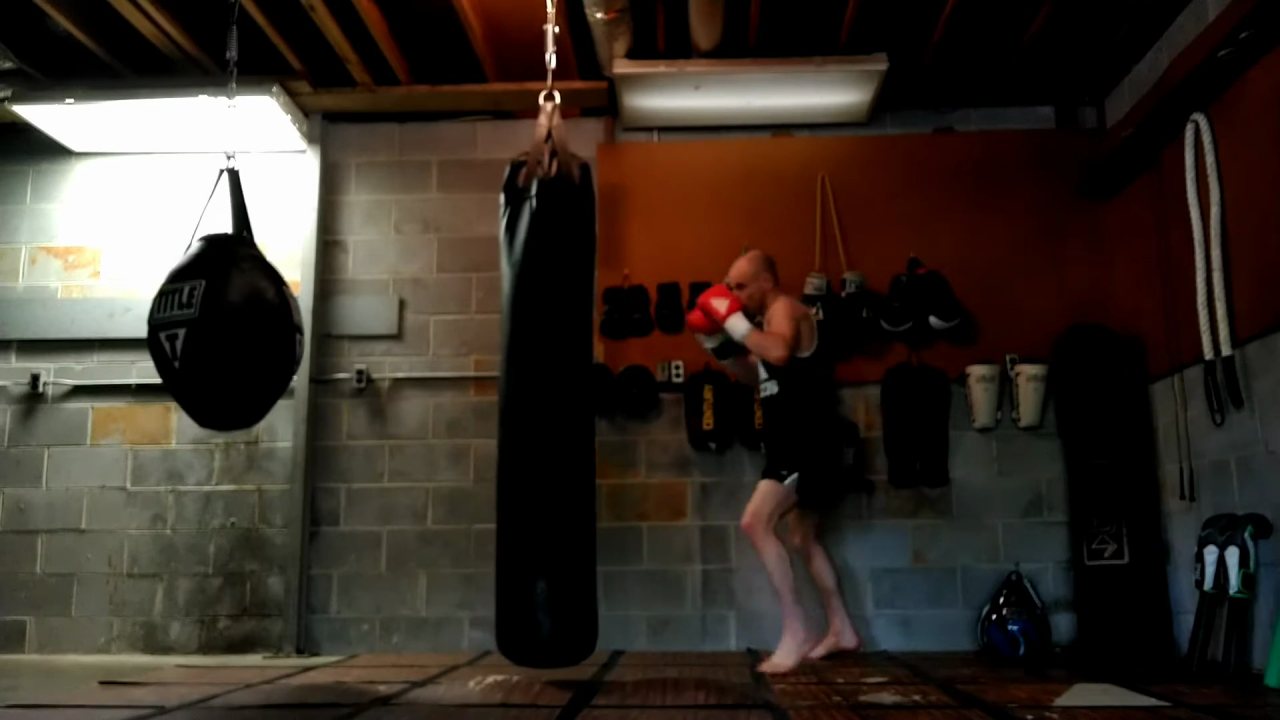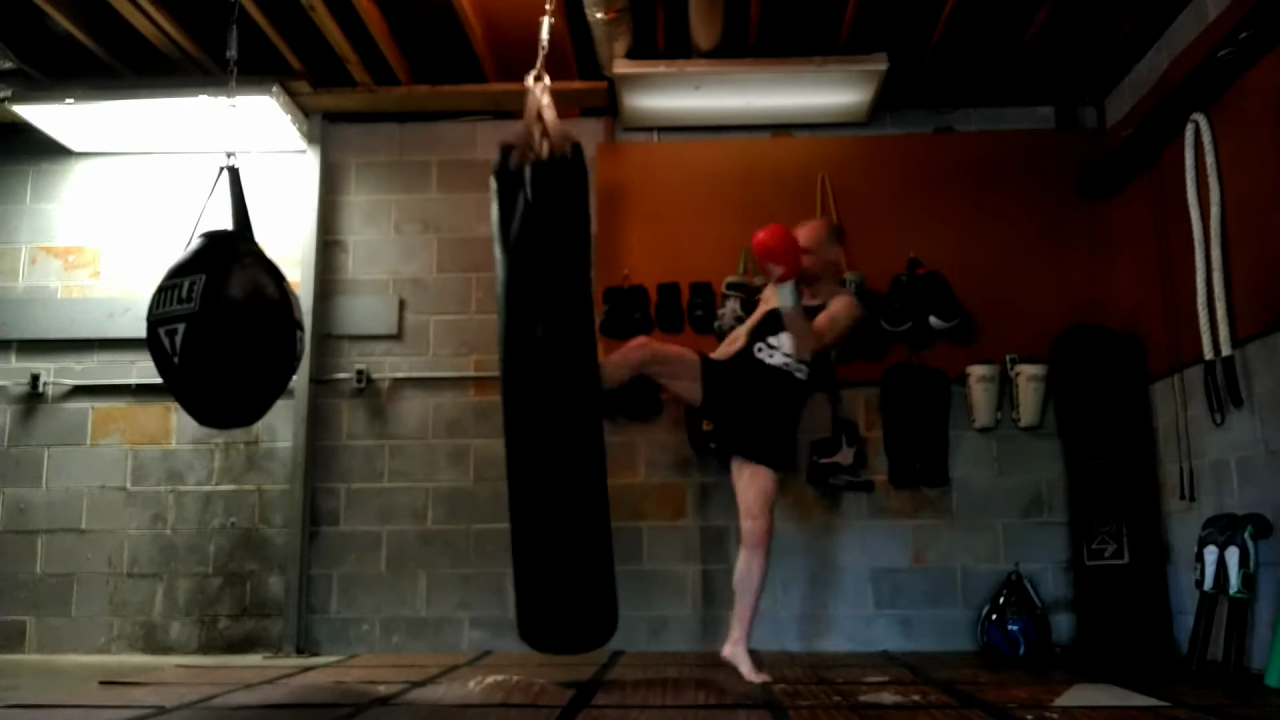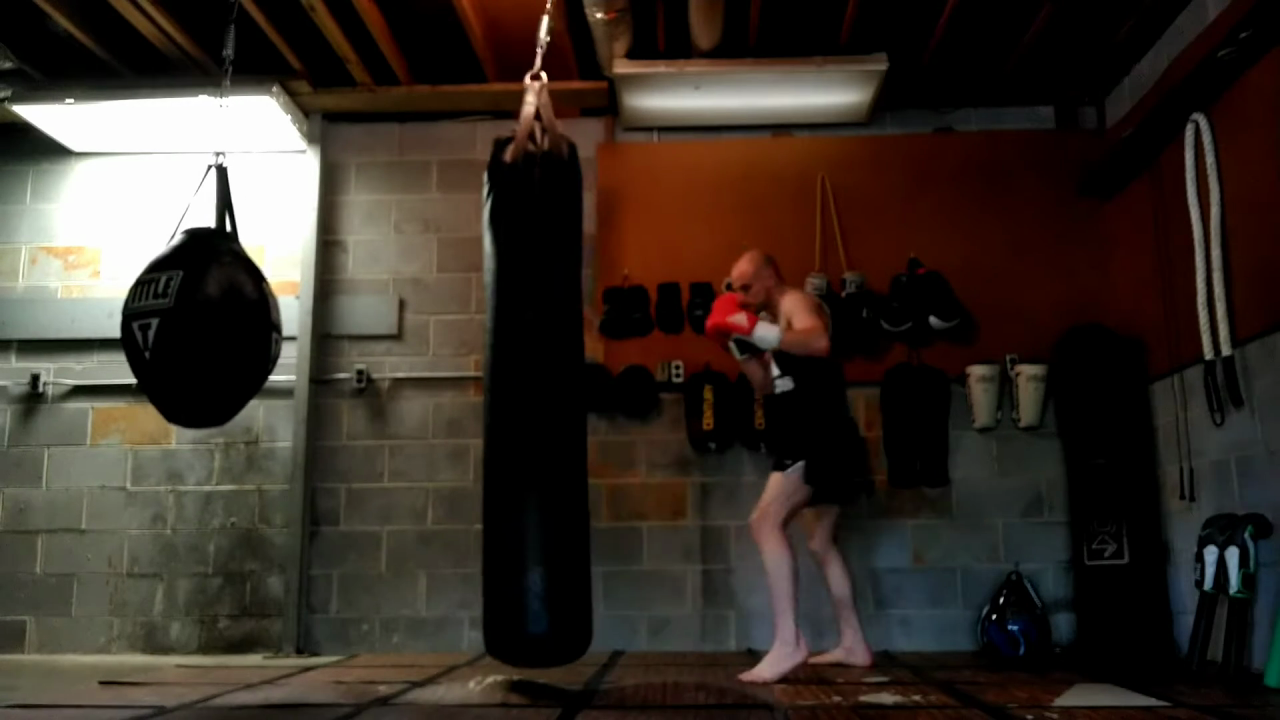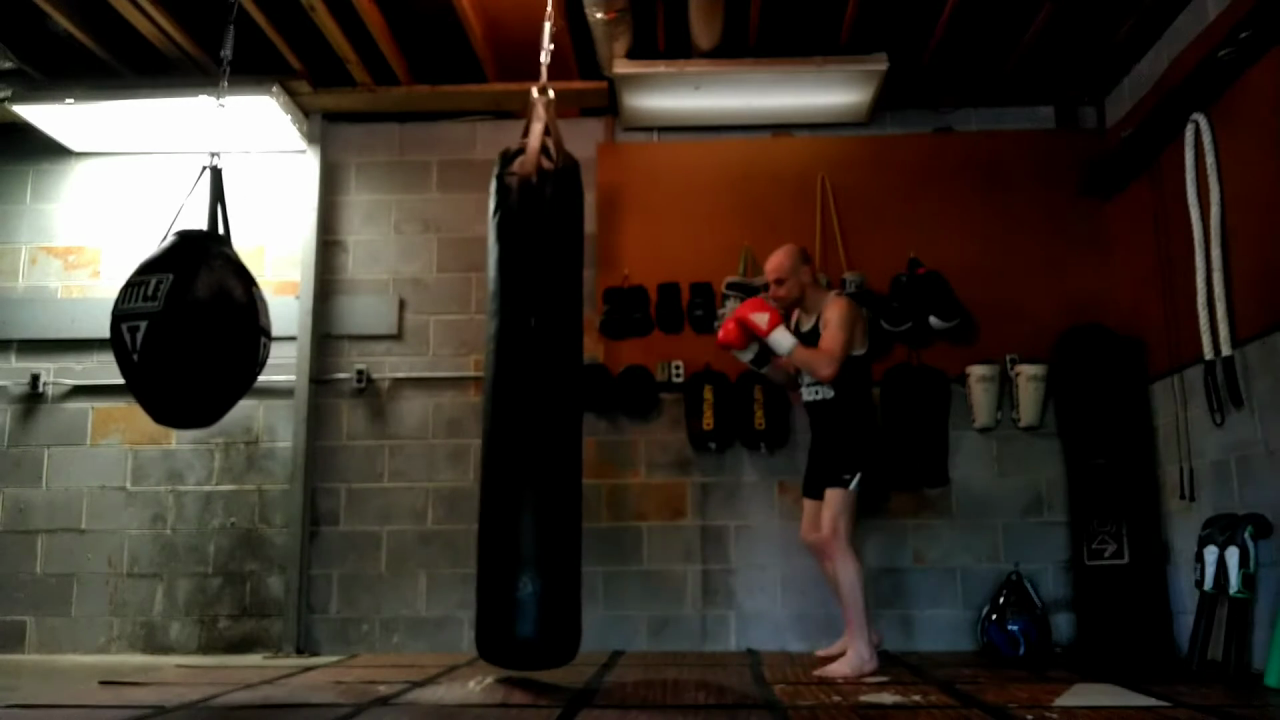
dt=0.5s
person 1, frame 1
left shoulder: (785, 308)
right shoulder: (762, 321)
left elbow: (779, 351)
right elbow: (748, 369)
left wrist: (732, 320)
right wrist: (713, 340)
left hip: (806, 440)
right hip: (796, 442)
left knee: (756, 523)
right knee: (803, 538)
left ankle: (795, 631)
right ankle: (841, 629)
person 1, frame 2
left shoulder: (843, 304)
right shoulder: (776, 290)
left elbow: (807, 343)
left wrist: (786, 288)
left hip: (769, 417)
right hip: (729, 386)
left knee: (756, 531)
right knee: (645, 350)
left ankle: (737, 643)
person 1, frame 3
left shoulder: (797, 302)
right shoulder: (776, 317)
left elbow: (819, 343)
right elbow: (767, 384)
left wrist: (752, 329)
right wrist: (738, 341)
left hip: (818, 436)
right hip: (810, 438)
left knee: (765, 522)
right knee: (820, 542)
left ankle: (787, 642)
right ankle: (854, 643)
person 1, frame 4
left shoulder: (839, 310)
right shoulder: (796, 317)
left elbow: (826, 368)
right elbow: (789, 374)
left wrist: (773, 333)
right wrist: (750, 351)
left hip: (851, 437)
right hip: (825, 439)
left knee: (832, 536)
right knee: (814, 537)
left ankle: (862, 651)
right ankle: (857, 633)
